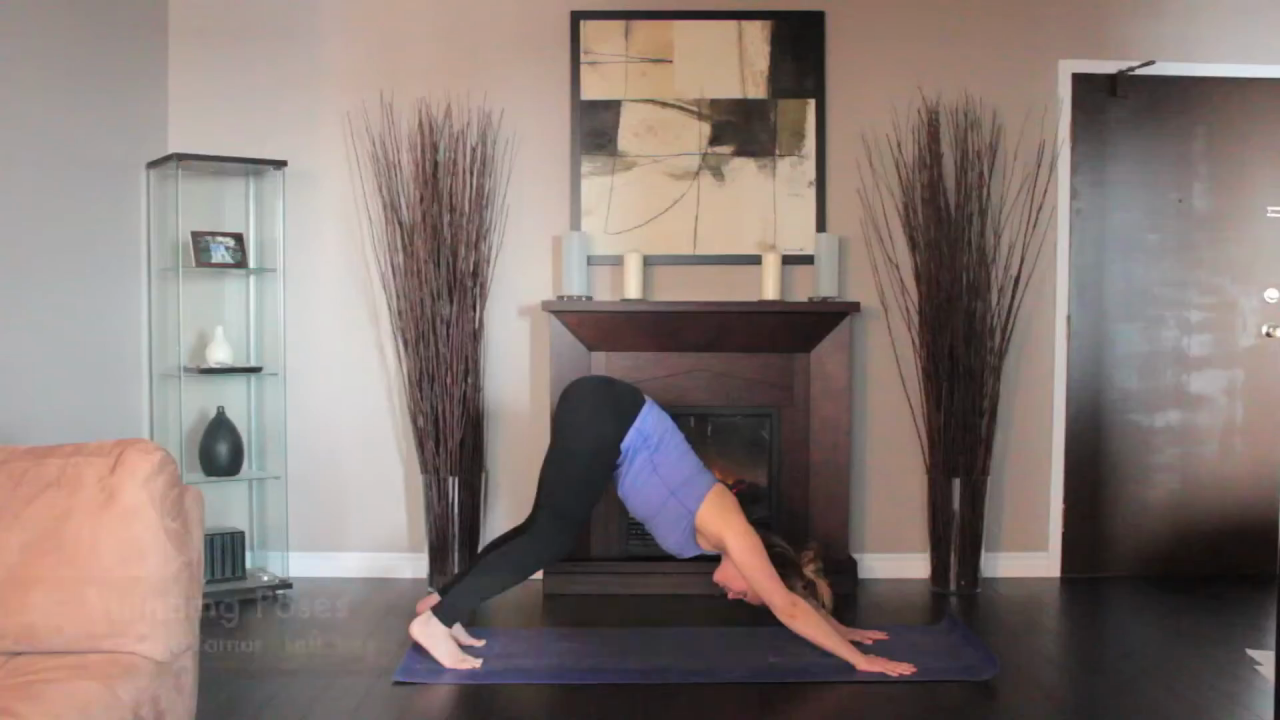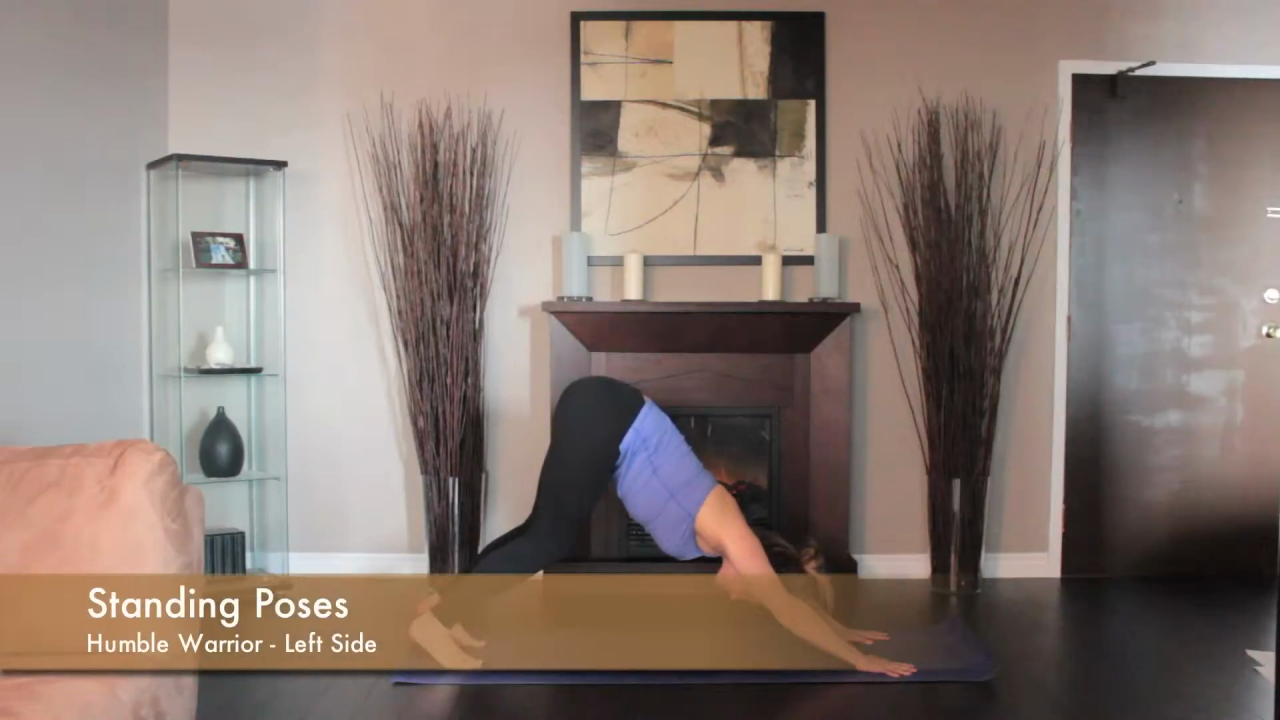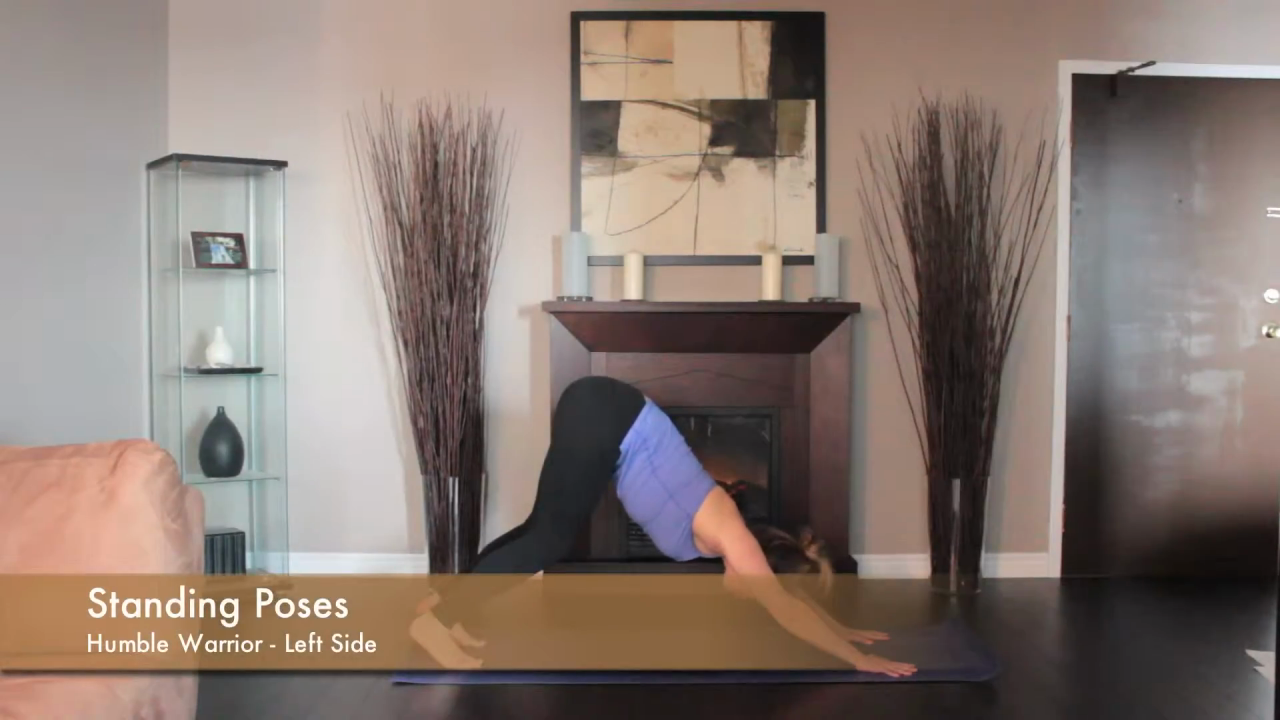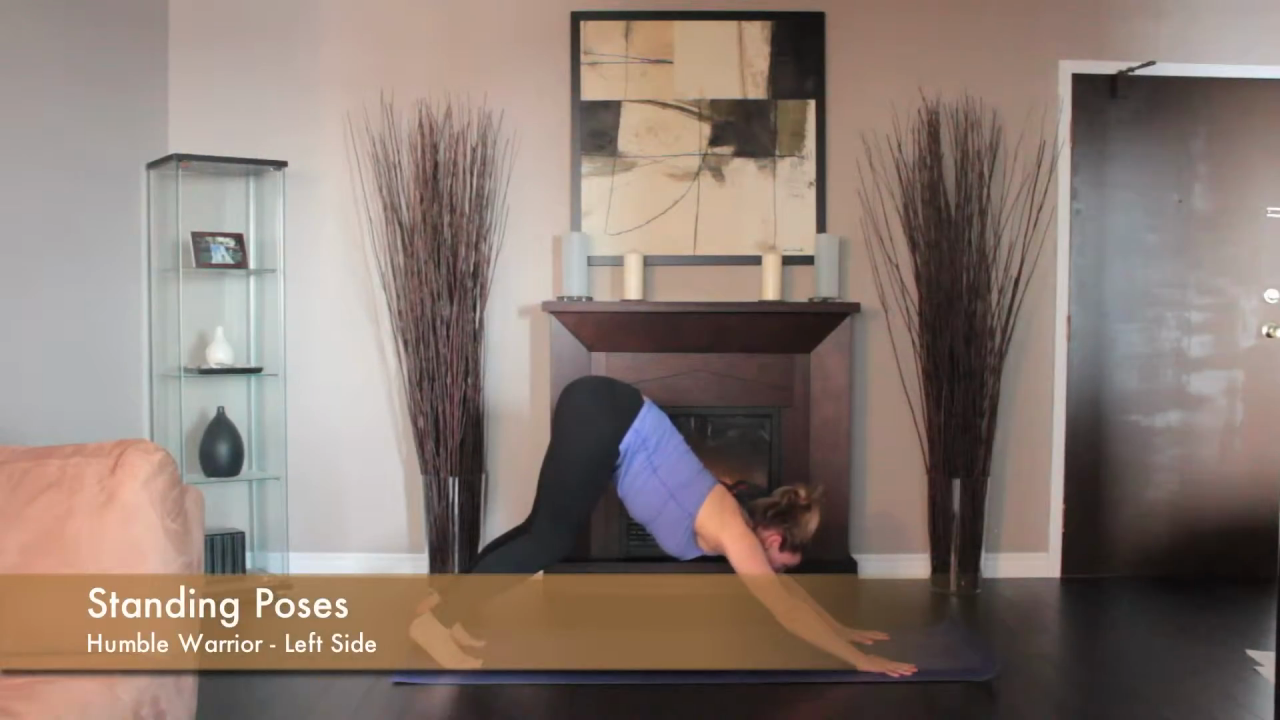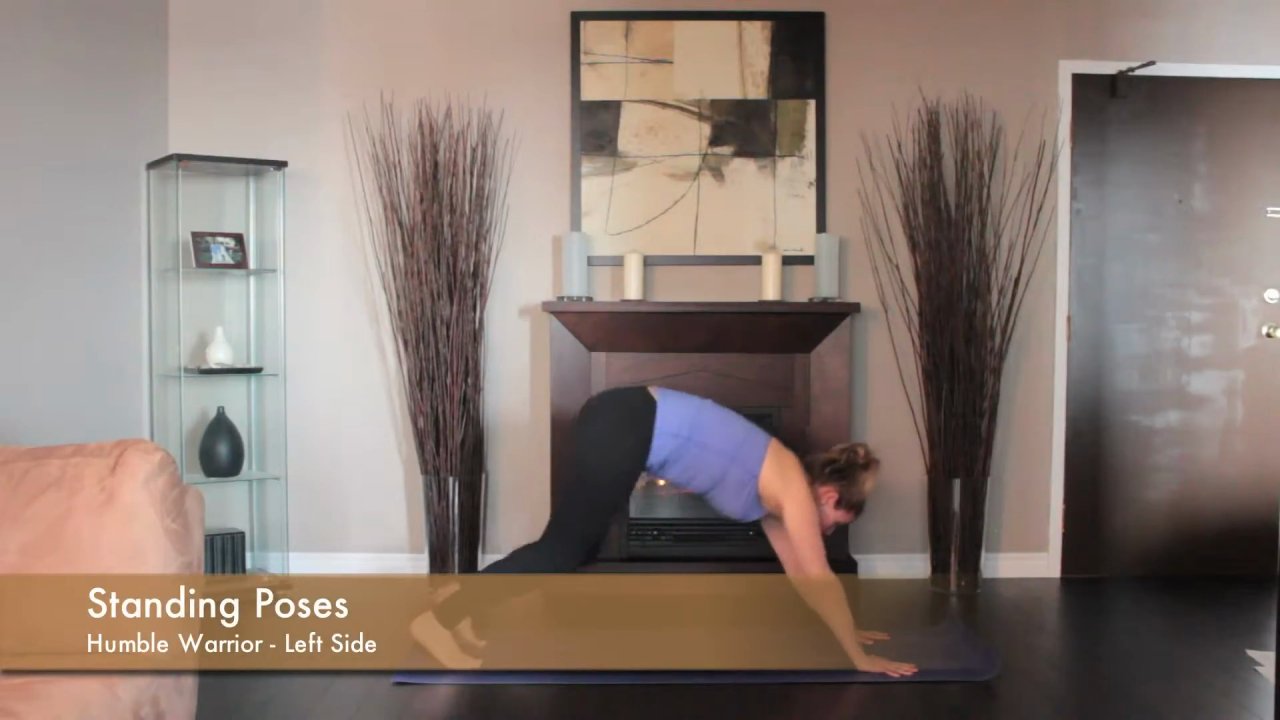
dt=1s
person 1, frame 1
left shoulder: (730, 535)
right shoulder: (730, 532)
left elbow: (791, 597)
right elbow: (788, 608)
left wrist: (840, 629)
right wrist: (859, 660)
left hip: (605, 415)
right hip: (605, 419)
left knee: (546, 533)
right knee: (550, 537)
left ankle: (443, 601)
right ankle: (435, 621)
person 1, frame 2
left shoulder: (727, 535)
right shoulder: (731, 535)
left elbow: (789, 598)
right elbow: (785, 608)
left wrist: (841, 630)
right wrist: (859, 661)
left hip: (606, 416)
right hip: (605, 421)
left knee: (545, 534)
right knee: (550, 538)
left ankle: (447, 604)
right ankle: (436, 620)
person 1, frame 3
left shoulder: (728, 536)
right shoulder: (731, 537)
left elbow: (787, 593)
right elbow: (784, 609)
left wrist: (843, 631)
right wrist: (859, 660)
left hip: (606, 415)
right hip: (604, 421)
left knee: (545, 534)
right knee: (550, 540)
left ankle: (448, 605)
right ankle: (435, 619)
person 1, frame 4
left shoulder: (732, 522)
right shoulder: (732, 533)
left elbow: (785, 588)
right elbow: (785, 609)
left wrist: (842, 630)
right wrist: (858, 659)
left hip: (603, 412)
right hip: (602, 419)
left knee: (542, 532)
right knee: (549, 540)
left ankle: (445, 606)
right ankle: (435, 620)
person 1, frame 5
left shoulder: (773, 490)
right shoulder: (795, 487)
left elbow: (798, 573)
right elbow: (821, 580)
left wrist: (844, 629)
right wrist: (860, 658)
left hip: (626, 420)
right hip: (626, 430)
left knee: (580, 546)
right knee: (564, 547)
left ankle: (464, 596)
right ankle: (438, 620)
